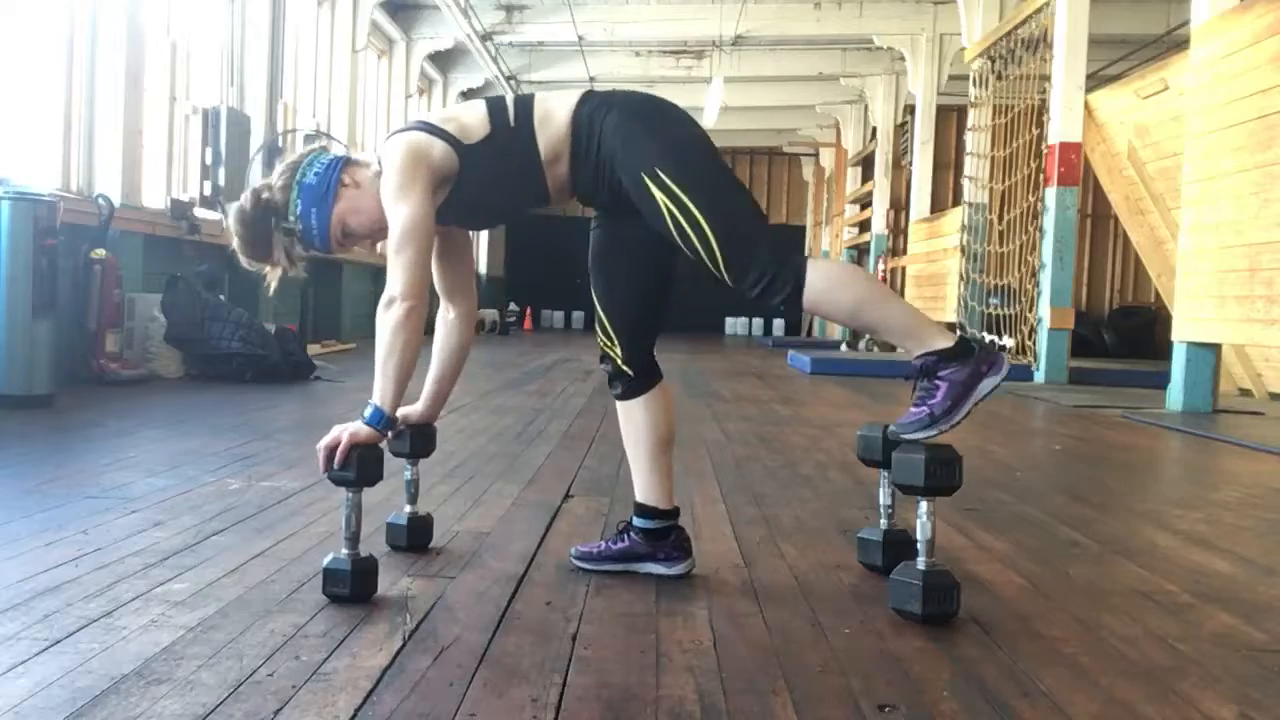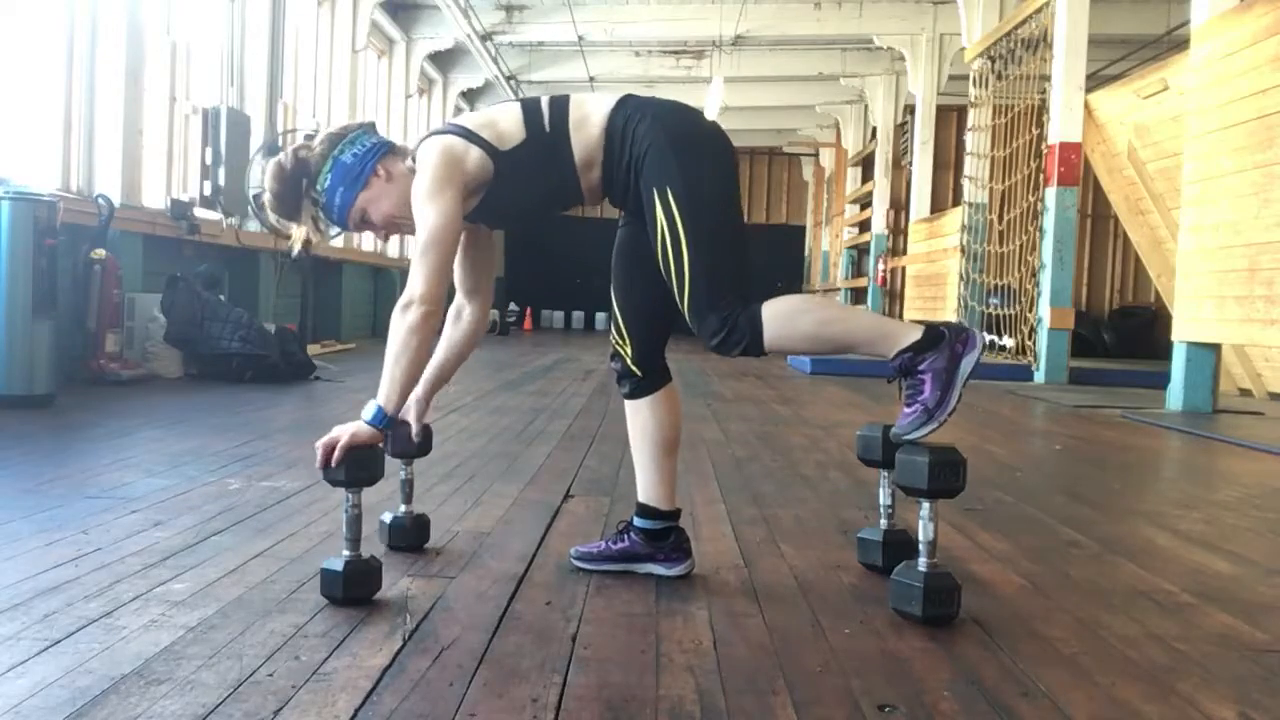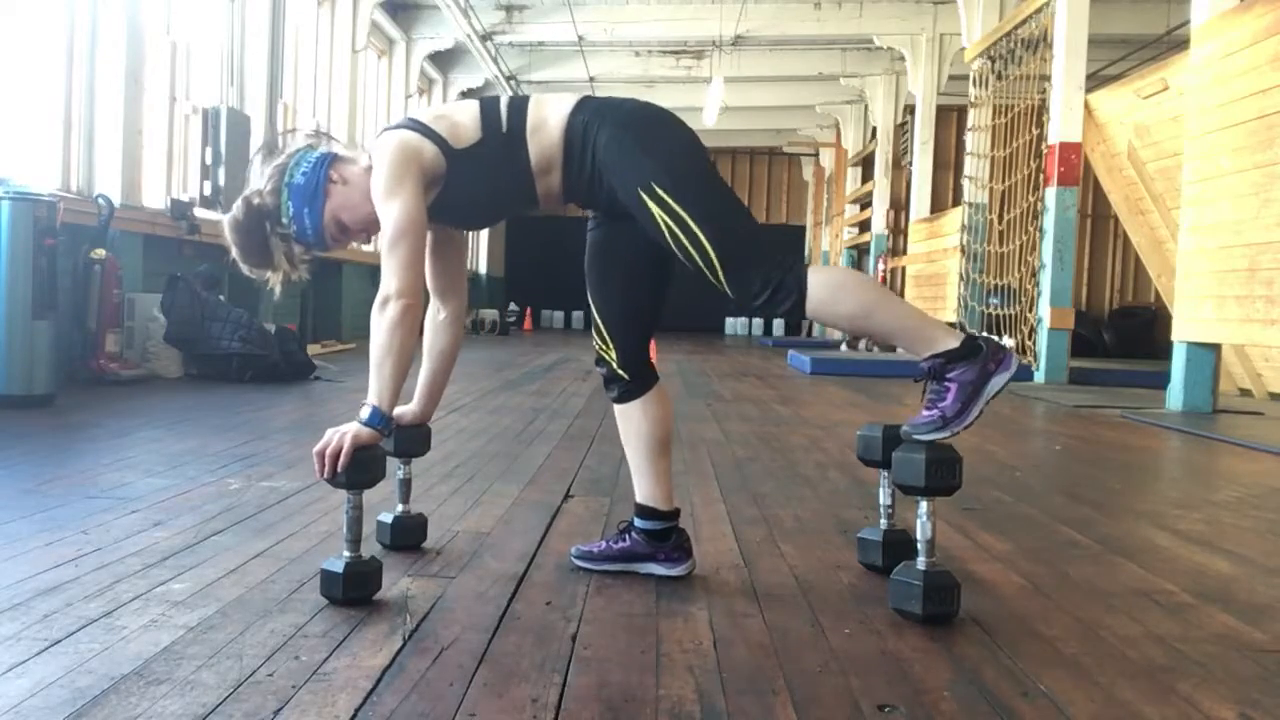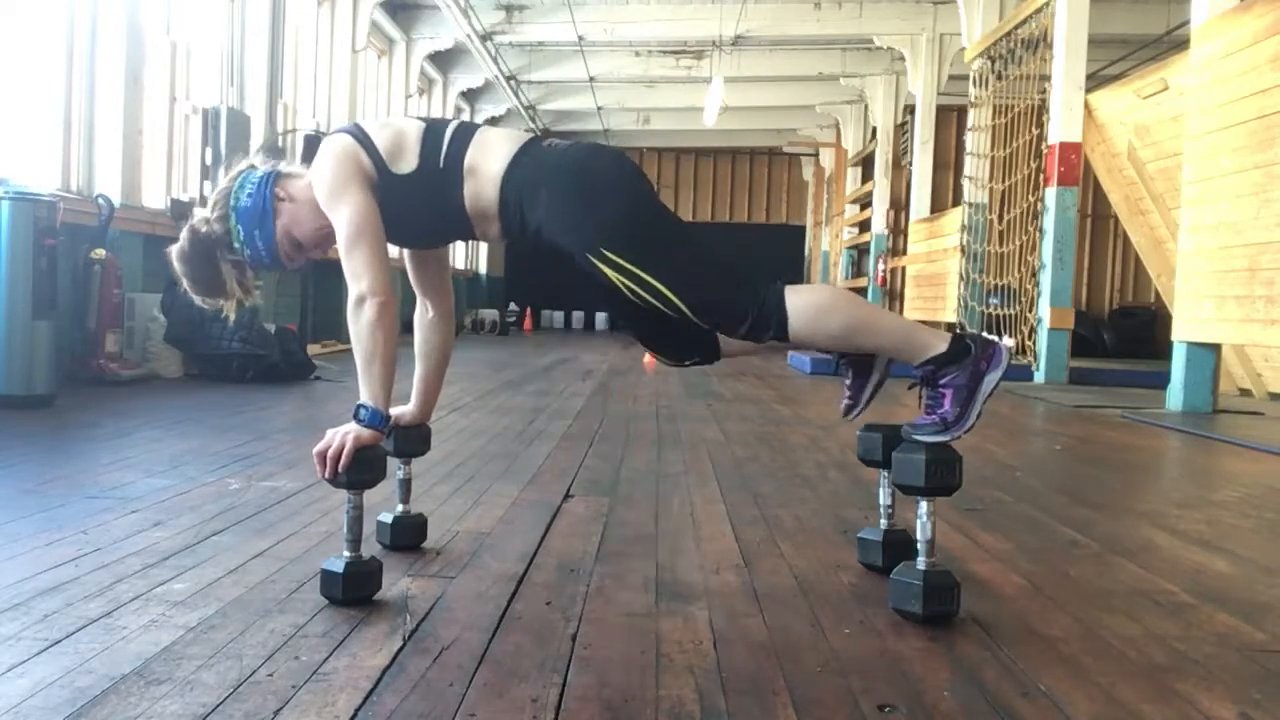
dt=0.7s
person 1, frame 1
left shoulder: (405, 160)
right shoulder: (432, 200)
left elbow: (401, 304)
right elbow: (456, 309)
left wrist: (377, 418)
right wrist: (427, 408)
left hip: (636, 140)
right hip: (618, 184)
left knee: (764, 275)
right knee: (625, 359)
left ankle: (953, 358)
right ankle: (657, 530)
person 1, frame 2
left shoulder: (440, 164)
right shoulder: (460, 194)
left elbow: (420, 304)
right elbow: (469, 306)
left wrist: (376, 417)
right wrist: (420, 397)
left hip: (668, 150)
right hip: (648, 179)
left knee: (725, 324)
right knee: (636, 360)
left ankle: (925, 345)
right ankle: (656, 532)
person 1, frame 3
left shoulder: (395, 159)
right shoulder: (430, 193)
left elbow: (398, 299)
right elbow: (446, 306)
left wrist: (374, 416)
right wrist: (419, 409)
left hip: (630, 148)
right hip: (616, 188)
left knee: (764, 284)
right knee: (620, 362)
left ankle: (962, 357)
right ankle: (656, 532)
person 1, frame 4
left shoulder: (334, 167)
right shoulder: (388, 196)
left elbow: (371, 299)
right elbow: (433, 305)
left wrist: (369, 416)
right wrist: (416, 411)
left hip: (577, 195)
right hip: (576, 199)
left knee: (746, 311)
right knee: (681, 342)
left ankle: (951, 353)
right ankle: (859, 347)
